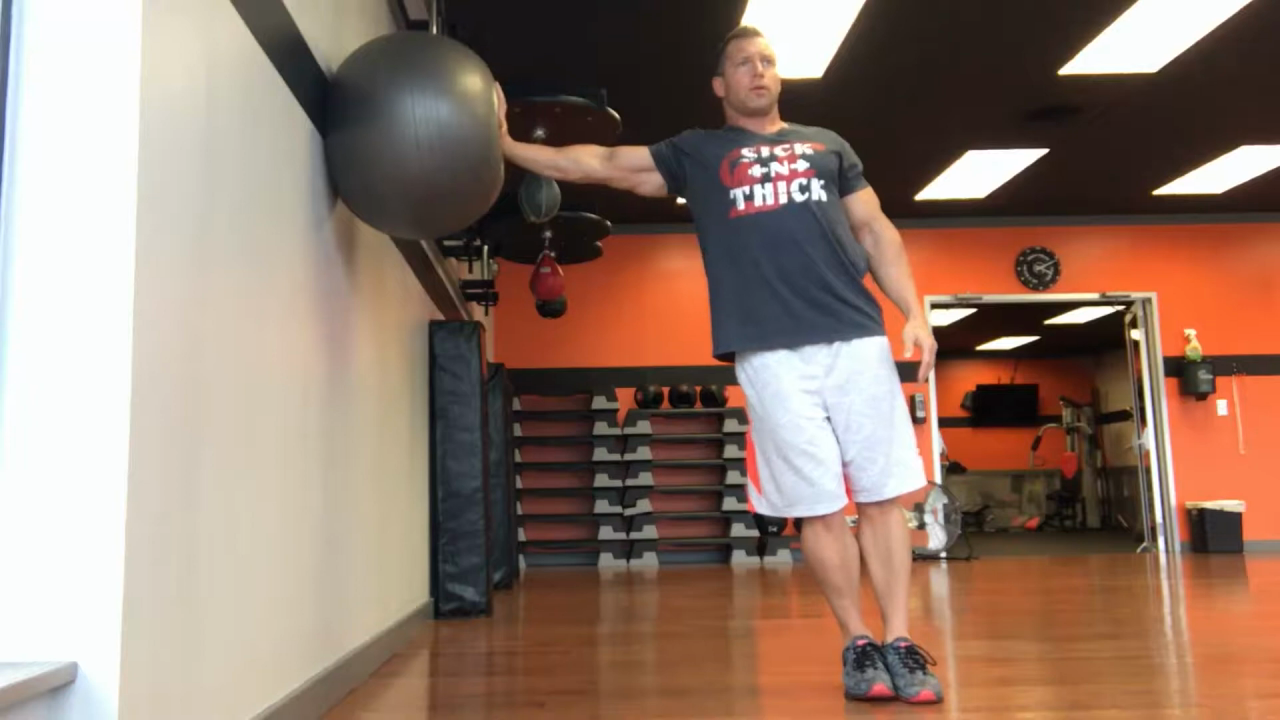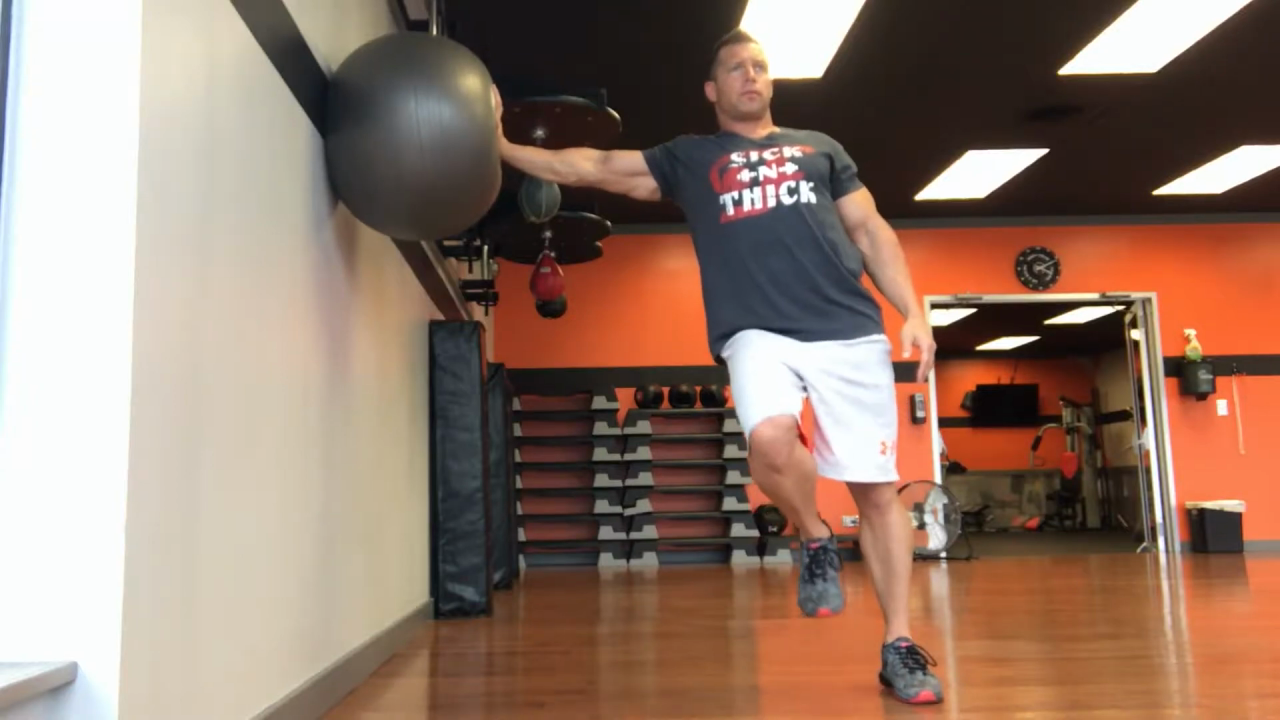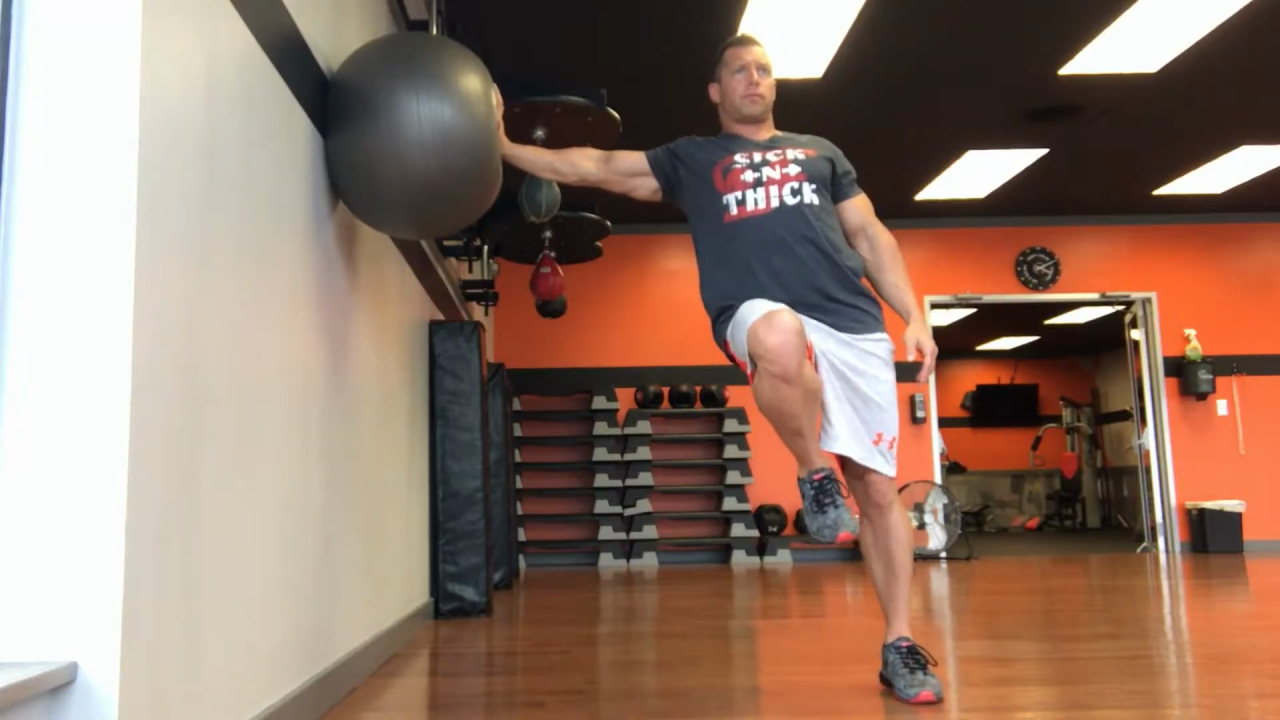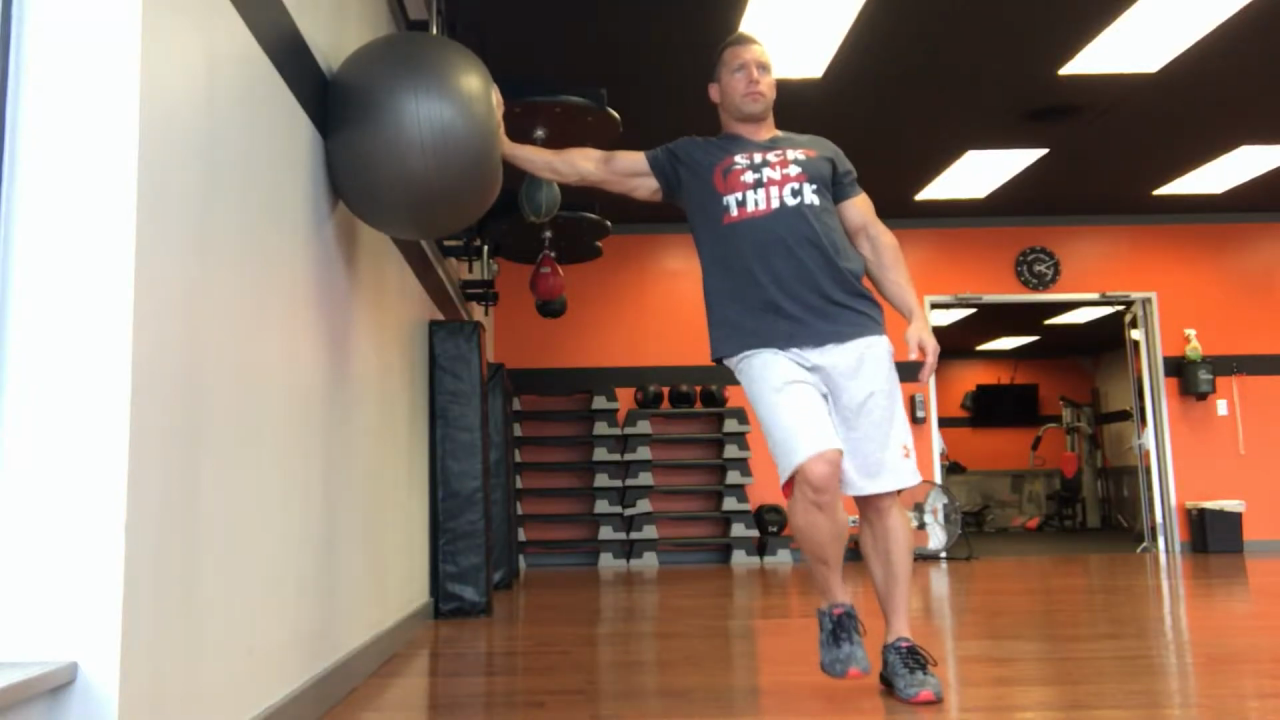
dt=1s
person 1, frame 1
left shoulder: (827, 144)
right shoulder: (696, 153)
left elbow: (875, 231)
right elbow: (600, 163)
left wrist: (914, 313)
right wrist: (505, 145)
left hip: (857, 338)
right hip: (770, 352)
left knee: (882, 497)
right knee: (820, 506)
left ankle: (900, 644)
right ankle: (857, 645)
person 1, frame 2
left shoulder: (820, 146)
right shoulder: (688, 158)
left elbow: (871, 231)
right elbow: (594, 166)
left wrist: (913, 313)
right wrist: (503, 148)
left hip: (851, 332)
right hip: (758, 335)
left knee: (878, 489)
right knee: (770, 439)
left ankle: (899, 646)
right ankle: (815, 542)
person 1, frame 3
left shoulder: (820, 150)
right shoulder: (691, 158)
left elbow: (870, 236)
right elbow: (595, 166)
left wrist: (914, 317)
right wrist: (504, 147)
left hip: (856, 327)
right hip: (761, 320)
left knee: (879, 487)
right knee: (780, 335)
left ankle: (900, 647)
right ankle: (815, 479)
person 1, frame 4
left shoulder: (821, 151)
right shoulder: (691, 160)
left elbow: (871, 236)
right elbow: (595, 167)
left wrist: (915, 316)
right wrist: (503, 147)
left hip: (857, 338)
right hip: (767, 347)
left knee: (881, 492)
right knee: (816, 474)
left ankle: (900, 647)
right ankle: (836, 612)
